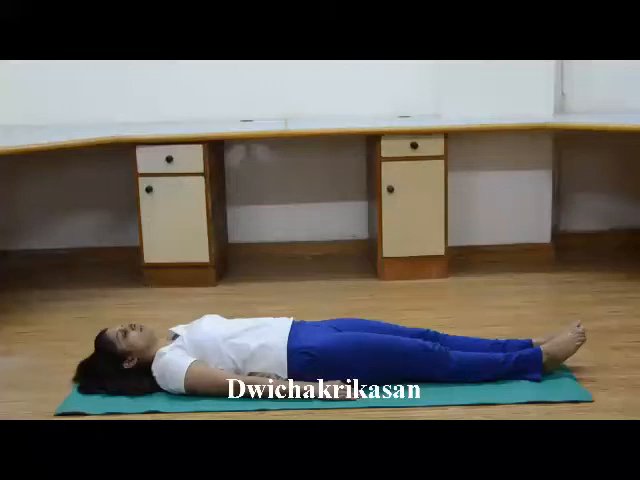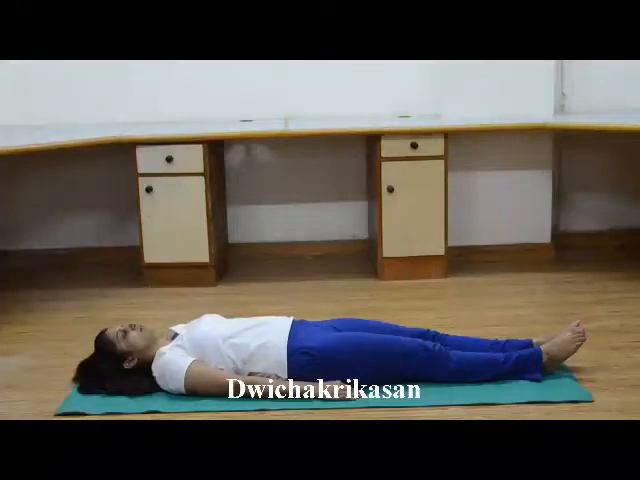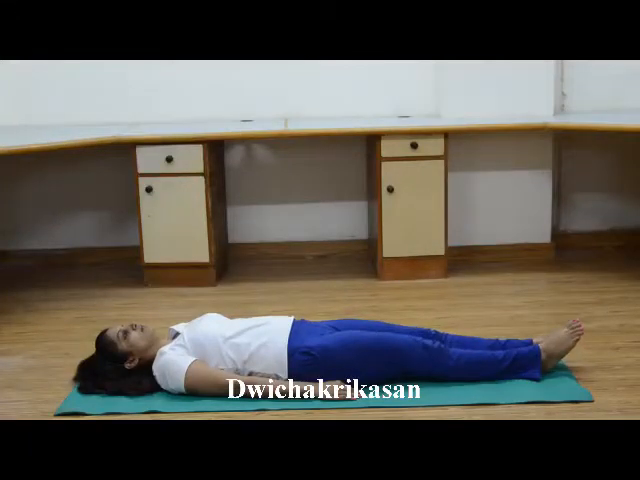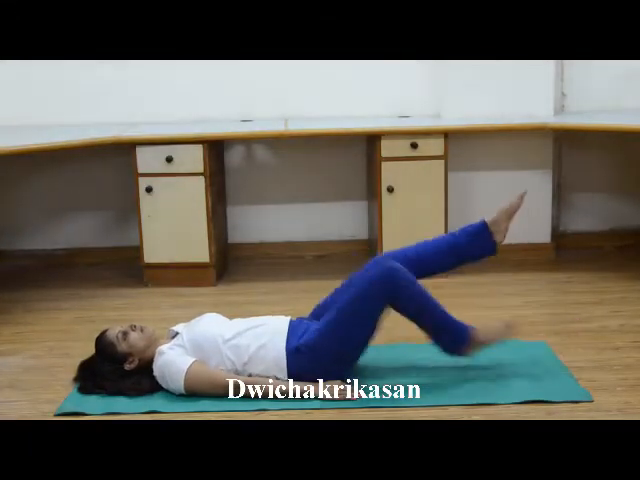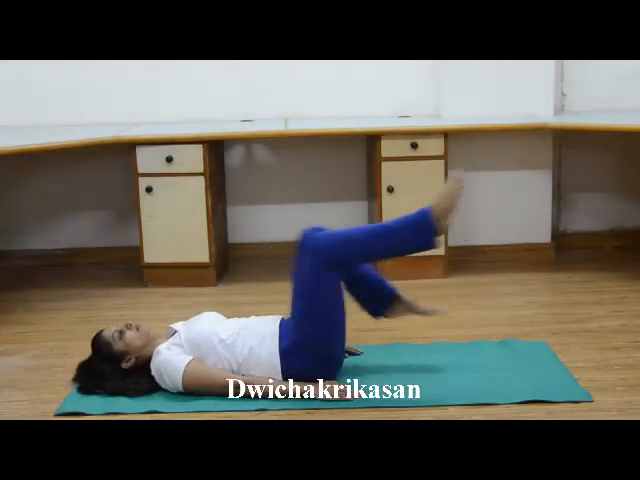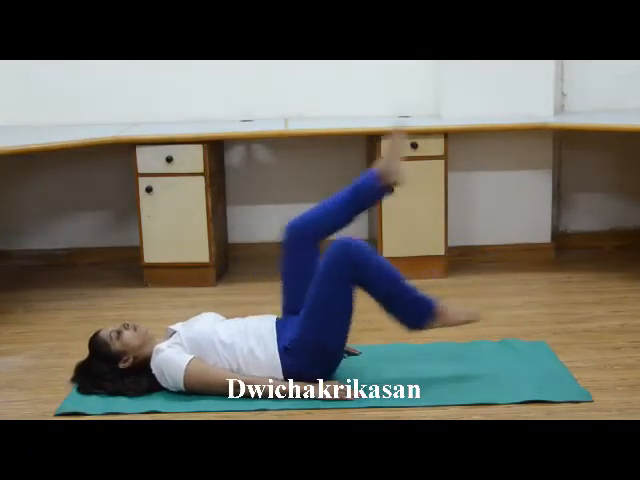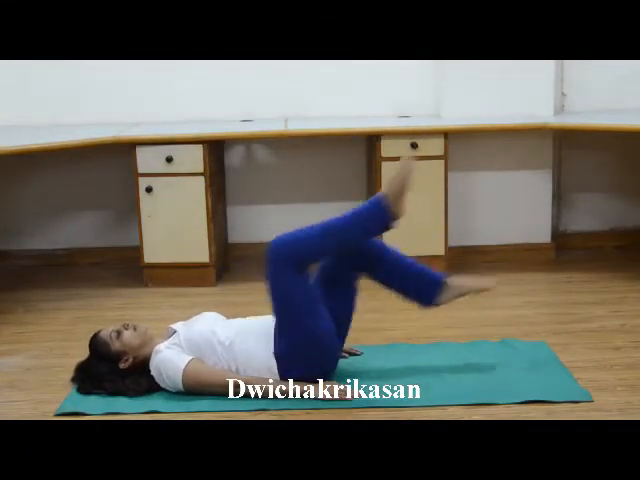
dt=0.7s
person 1, frame 1
left shoulder: (178, 334)
right shoulder: (167, 366)
right elbow: (238, 383)
right wrist: (311, 387)
left hip: (302, 330)
right hip: (303, 355)
left knee: (423, 336)
right knee: (428, 357)
left ankle: (531, 344)
right ankle: (538, 359)
person 1, frame 2
left shoulder: (179, 332)
right shoulder: (166, 367)
right elbow: (238, 383)
right wrist: (310, 388)
left hip: (302, 330)
right hip: (302, 356)
left knee: (422, 336)
right knee: (427, 357)
left ankle: (529, 345)
right ankle: (538, 360)
person 1, frame 3
left shoulder: (178, 333)
right shoulder: (167, 366)
right elbow: (235, 383)
right wrist: (309, 386)
left hip: (305, 330)
right hip: (304, 357)
left knee: (422, 333)
right knee: (424, 355)
left ankle: (527, 345)
right ankle: (535, 358)
person 1, frame 4
left shoulder: (179, 333)
right shoulder: (167, 366)
right elbow: (234, 384)
right wrist: (311, 388)
left hip: (300, 329)
right hip: (306, 358)
left knee: (389, 265)
right knee: (384, 278)
left ankle: (484, 235)
right ankle: (461, 339)
person 1, frame 5
left shoulder: (175, 334)
right shoulder: (163, 364)
right elbow: (231, 383)
left wrist: (330, 333)
right wrist: (304, 388)
left hip: (289, 335)
right hip: (302, 360)
left knee: (316, 238)
right knee: (321, 253)
left ankle: (386, 301)
right ankle: (429, 223)
person 1, frame 6
left shoulder: (174, 335)
right shoulder: (164, 363)
right elbow: (231, 384)
left wrist: (329, 335)
right wrist: (307, 389)
left hip: (288, 332)
right hip: (302, 358)
left knee: (302, 234)
right knee: (346, 252)
left ankle: (380, 178)
right ankle: (426, 313)
person 1, frame 7
left shoulder: (179, 333)
right shoulder: (165, 366)
right elbow: (235, 383)
right wrist: (309, 390)
left hip: (295, 336)
right hip: (301, 358)
left knee: (347, 245)
right knee: (282, 250)
left ankle: (437, 288)
right ankle: (384, 207)
